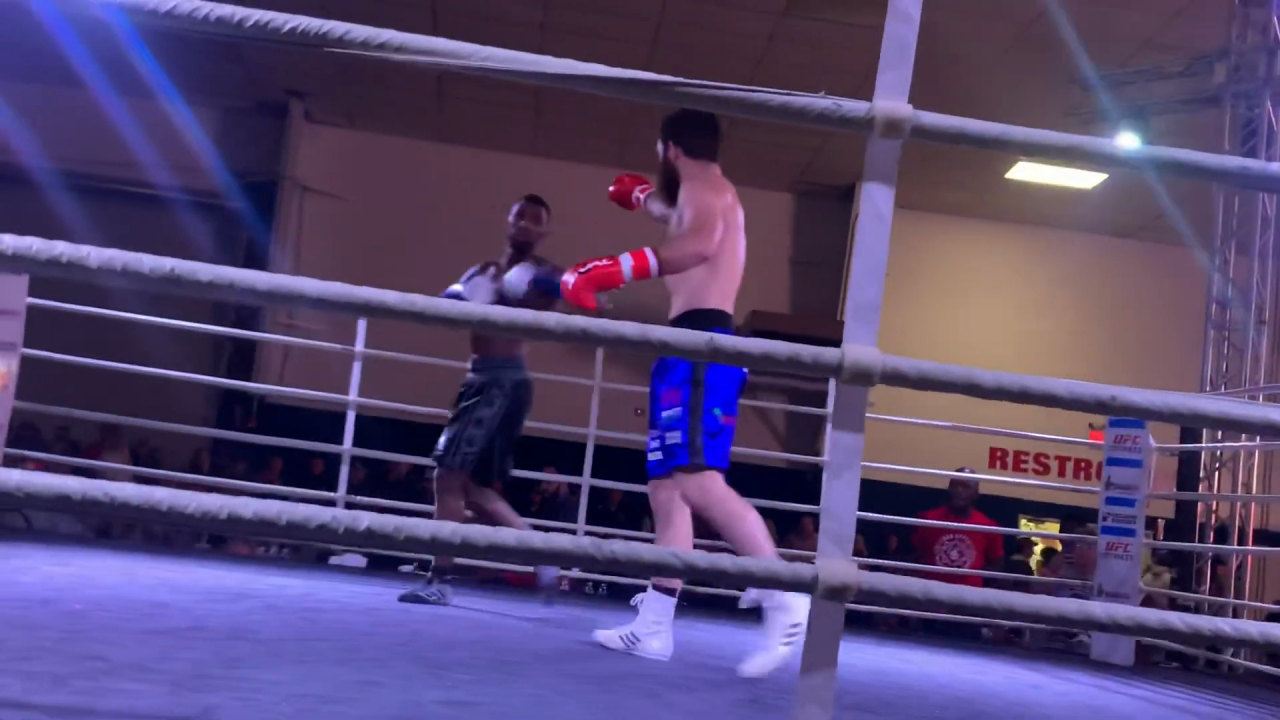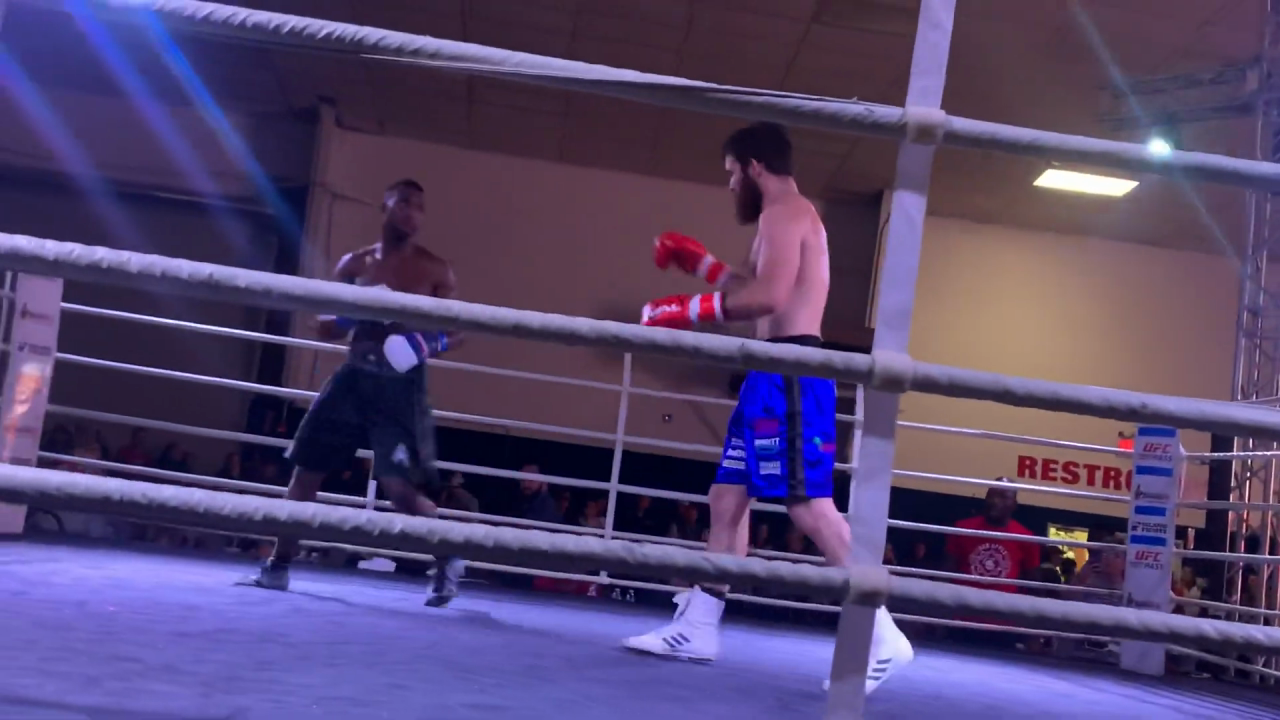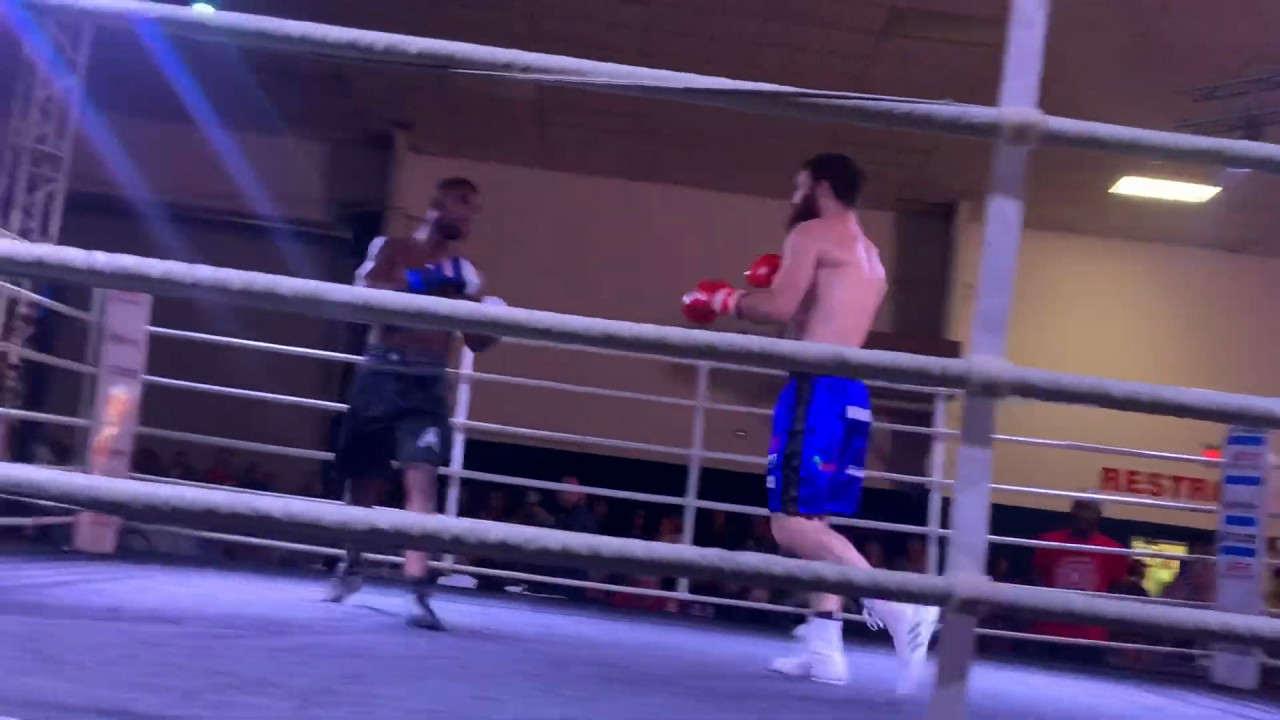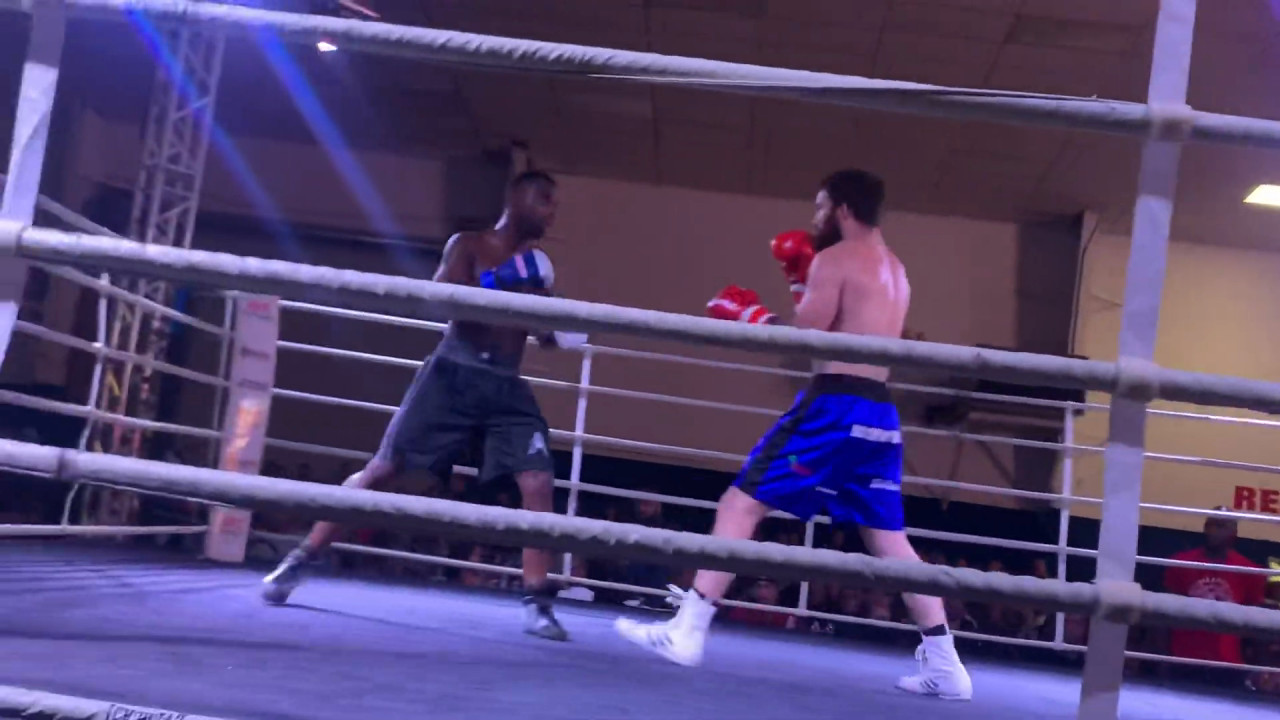
dt=0.4s
person 1, frame 1
left shoulder: (700, 187)
right shoulder: (714, 196)
left elbow: (698, 246)
left wrist: (614, 269)
right wrist: (639, 194)
right hip: (701, 351)
left knee: (699, 484)
right knee: (667, 489)
left ankle: (788, 606)
right ankle: (653, 625)
person 1, frame 2
left shoulder: (783, 212)
right shoulder: (790, 220)
left elbow: (770, 294)
right elbow: (751, 282)
left wrist: (687, 310)
right wrist: (696, 260)
left hip: (789, 373)
right hip: (774, 377)
left knee: (811, 508)
right knee: (727, 498)
left ankle: (882, 639)
right ankle: (696, 628)
person 1, frame 3
left shoulder: (812, 234)
right shoulder: (868, 257)
left elbow: (776, 308)
left wrist: (720, 299)
right wrist: (783, 282)
left hip: (817, 388)
right hip: (851, 394)
left knee: (795, 526)
right knee: (799, 521)
left ankle: (904, 613)
right ankle: (824, 648)
person 1, frame 4
left shoulder: (835, 258)
right shoulder: (893, 270)
left elbow: (807, 330)
left wrist: (746, 311)
right wrist: (802, 276)
left hip: (832, 405)
right hip: (879, 413)
left knee: (740, 504)
right knee: (888, 539)
left ankle: (687, 630)
right ankle: (944, 663)
person 2, frame 1
left shoulder: (540, 272)
right shoulder: (483, 272)
right elbow: (444, 303)
left wrist: (550, 282)
right wrist: (457, 296)
left hip: (501, 381)
right hip: (482, 379)
left knee: (450, 477)
right knee: (474, 488)
left ankle: (440, 579)
person 2, frame 2
left shoulder: (433, 268)
right shoulder: (353, 263)
right elbow: (324, 326)
left wrist: (430, 344)
right wrist: (350, 315)
left hip: (401, 384)
right hip: (354, 377)
left knee: (399, 489)
right knee: (306, 472)
left ankle: (448, 561)
right ankle: (277, 567)
person 2, frame 3
left shoulder: (466, 272)
right shoulder: (389, 248)
left elbow: (477, 340)
right elbow: (363, 292)
right wrist: (422, 280)
left hip: (425, 386)
right hip: (377, 378)
left knee: (419, 479)
right knee: (361, 484)
left ankle: (419, 591)
right ankle: (352, 568)
person 2, frame 4
left shoulder: (536, 265)
right shoulder: (468, 245)
left elbow: (546, 331)
left wrist: (562, 326)
right wrist: (497, 281)
left hip: (505, 386)
right hip: (454, 373)
left knee: (538, 486)
right knee: (382, 470)
left ankle: (538, 603)
right ankle: (302, 560)
